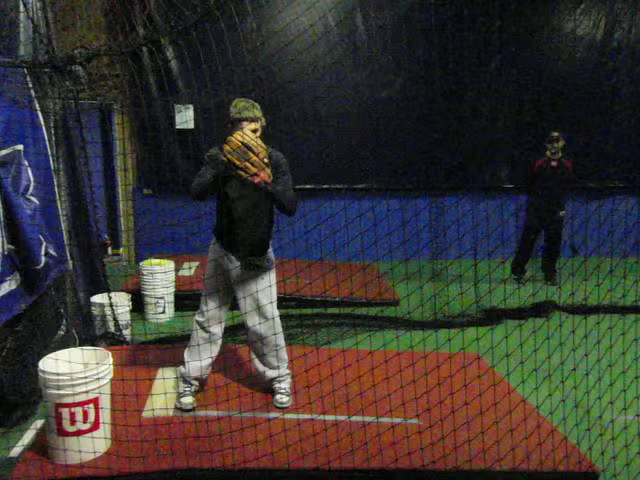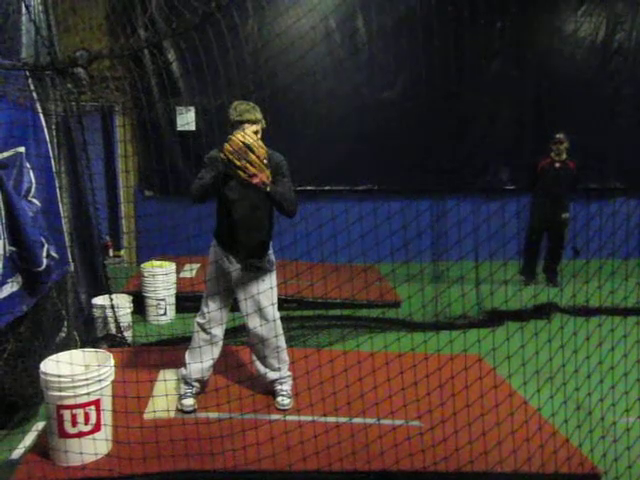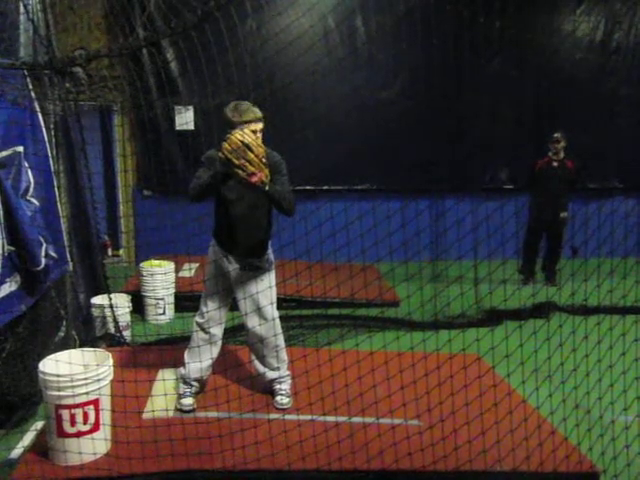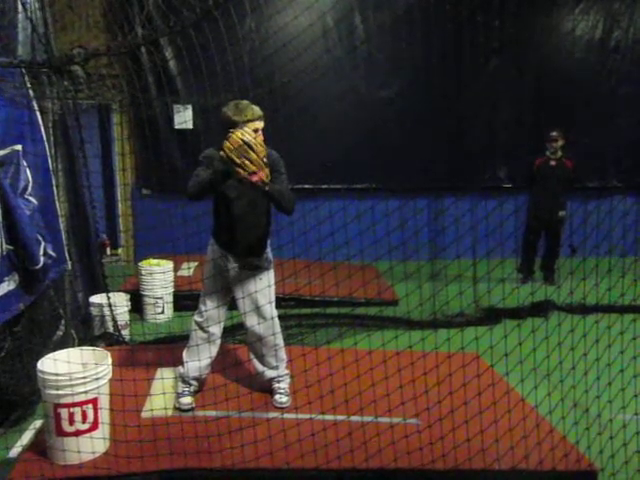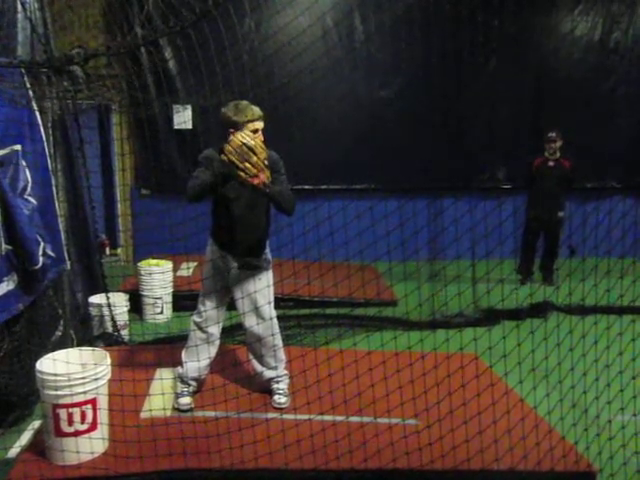
dt=1s
person 1, frame 1
left shoulder: (275, 160)
right shoulder: (218, 156)
left elbow: (290, 207)
right elbow: (196, 192)
left wrist: (268, 184)
right wrist: (223, 164)
left hip: (258, 254)
right hip: (223, 250)
left knee: (265, 320)
right knee: (208, 317)
left ankle: (279, 379)
right ankle: (191, 379)
person 1, frame 2
left shoulder: (274, 162)
right shoulder: (218, 158)
left elbow: (290, 209)
right elbow: (197, 195)
left wrist: (267, 186)
right wrist: (223, 166)
left hip: (258, 256)
right hip: (223, 253)
left knee: (265, 322)
right knee: (209, 319)
left ankle: (280, 380)
right ankle: (192, 381)
person 1, frame 3
left shoulder: (272, 161)
right shoulder: (215, 158)
left elbow: (289, 208)
right elbow: (195, 194)
left wrist: (264, 184)
right wrist: (223, 165)
left hip: (257, 256)
right hip: (222, 252)
left knee: (264, 322)
right knee: (208, 319)
left ankle: (279, 379)
right ankle: (191, 380)
person 1, frame 4
left shoulder: (271, 159)
right shoulder: (214, 157)
left elbow: (288, 206)
right elbow: (193, 192)
left wrist: (265, 183)
right wrist: (224, 164)
left hip: (256, 255)
right hip: (221, 252)
left knee: (264, 320)
right knee: (207, 318)
left ankle: (278, 378)
right ankle: (189, 379)
person 1, frame 5
left shoulder: (271, 160)
right shoulder: (214, 158)
left elbow: (289, 207)
right elbow: (193, 193)
left wrist: (266, 185)
right wrist: (225, 166)
left hip: (255, 255)
right hip: (220, 252)
left knee: (262, 321)
right knee: (206, 318)
left ankle: (276, 379)
right ankle: (188, 380)
person 2, frame 1
left shoulder: (567, 165)
right shoulder: (539, 163)
left elbow: (569, 185)
right elbow: (529, 184)
left hip: (556, 209)
right hip: (537, 208)
left knee: (554, 242)
right knee: (528, 239)
left ankle: (550, 273)
right ankle: (518, 271)
person 2, frame 2
left shoulder: (571, 167)
right shoulder: (543, 164)
left elbow: (573, 188)
right elbow: (534, 185)
left hip: (560, 210)
right hip: (540, 209)
left knee: (556, 244)
right knee: (533, 241)
left ankle: (551, 275)
right ankle: (529, 274)
person 2, frame 3
left shoulder: (569, 166)
right shoulder: (540, 164)
left elbow: (572, 188)
right elbow: (532, 184)
left hip: (558, 211)
right hip: (539, 209)
left knee: (555, 244)
right knee: (532, 241)
left ankle: (550, 274)
right ankle: (528, 273)
person 2, frame 4
left shoulder: (567, 165)
right shoulder: (538, 163)
left elbow: (570, 186)
right elbow: (530, 183)
left hip: (556, 210)
right hip: (537, 208)
left knee: (553, 243)
right knee: (530, 240)
left ankle: (549, 273)
right ankle: (527, 272)
person 2, frame 5
left shoulder: (566, 165)
right shoulder: (537, 163)
left elbow: (569, 186)
right elbow: (529, 184)
left hip: (555, 210)
right hip: (535, 209)
left knee: (552, 243)
right knee: (529, 241)
left ankle: (548, 273)
right ankle: (526, 272)
